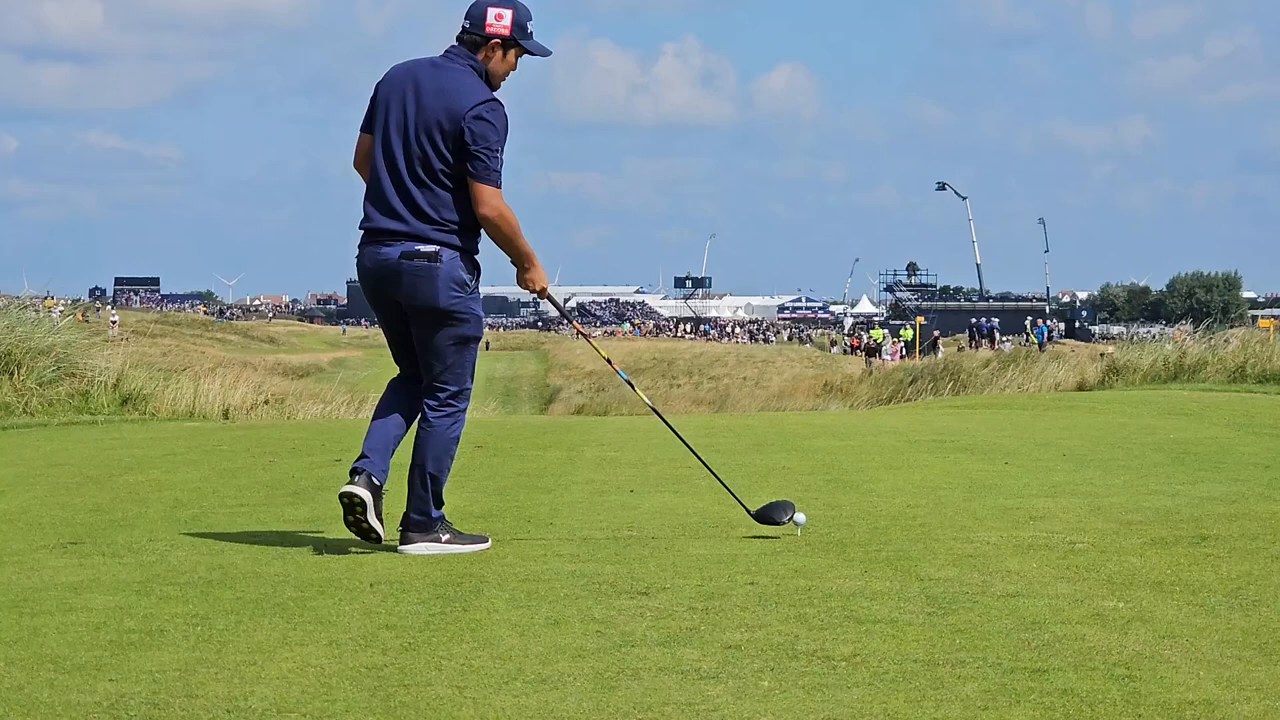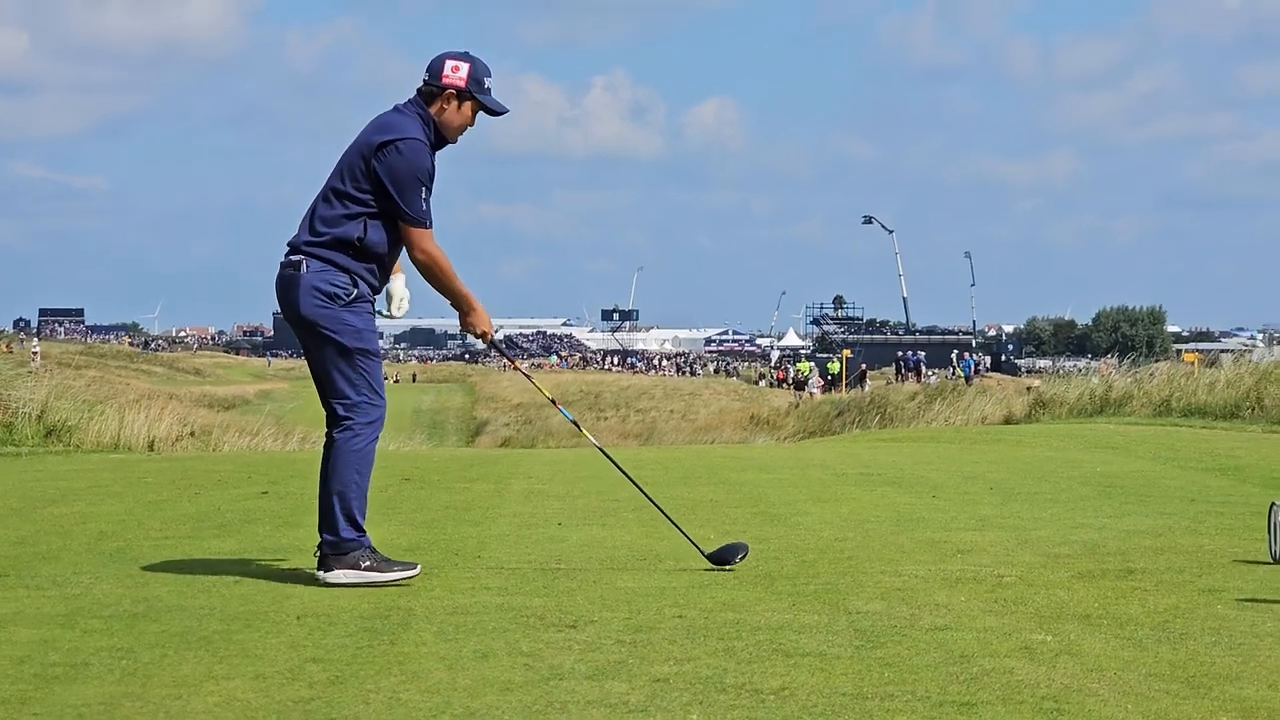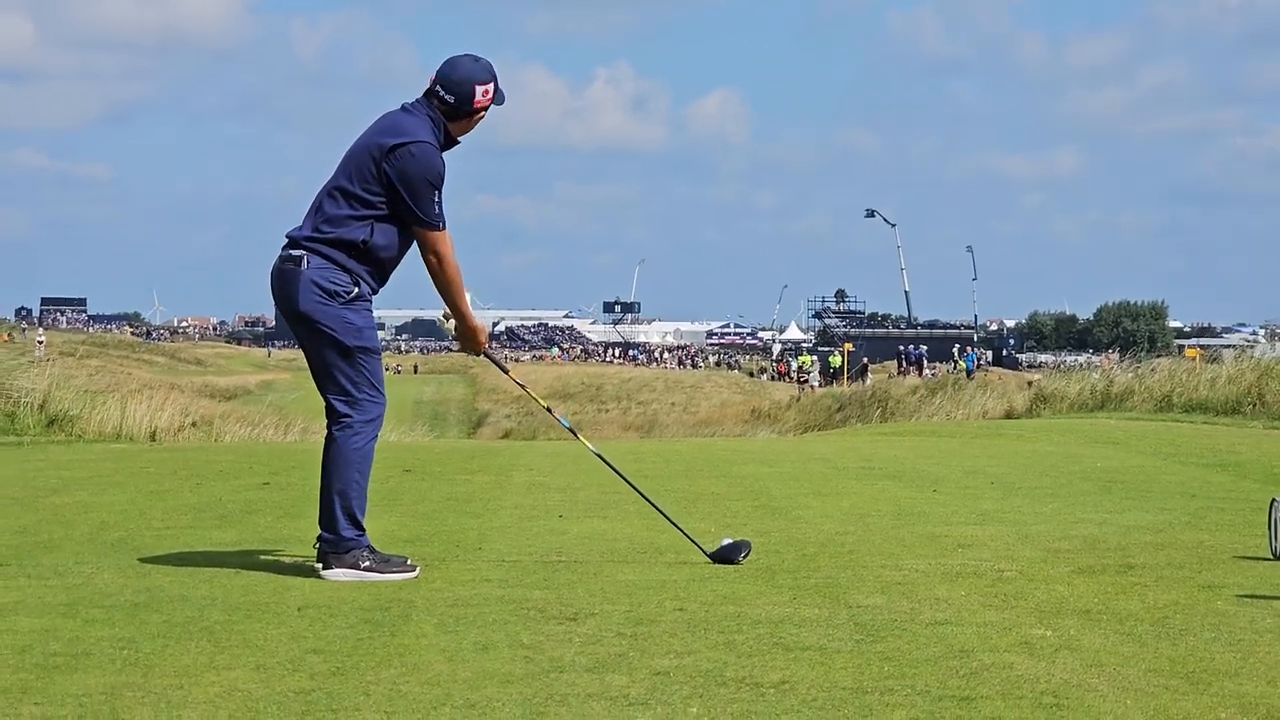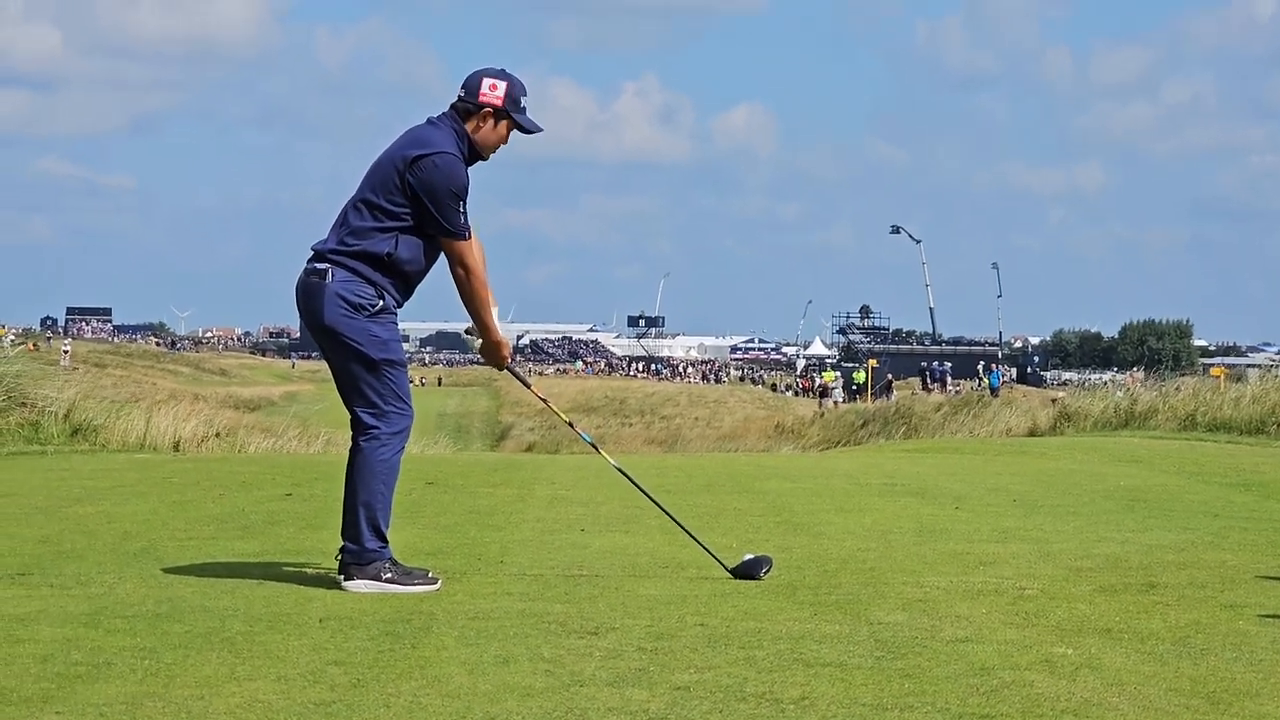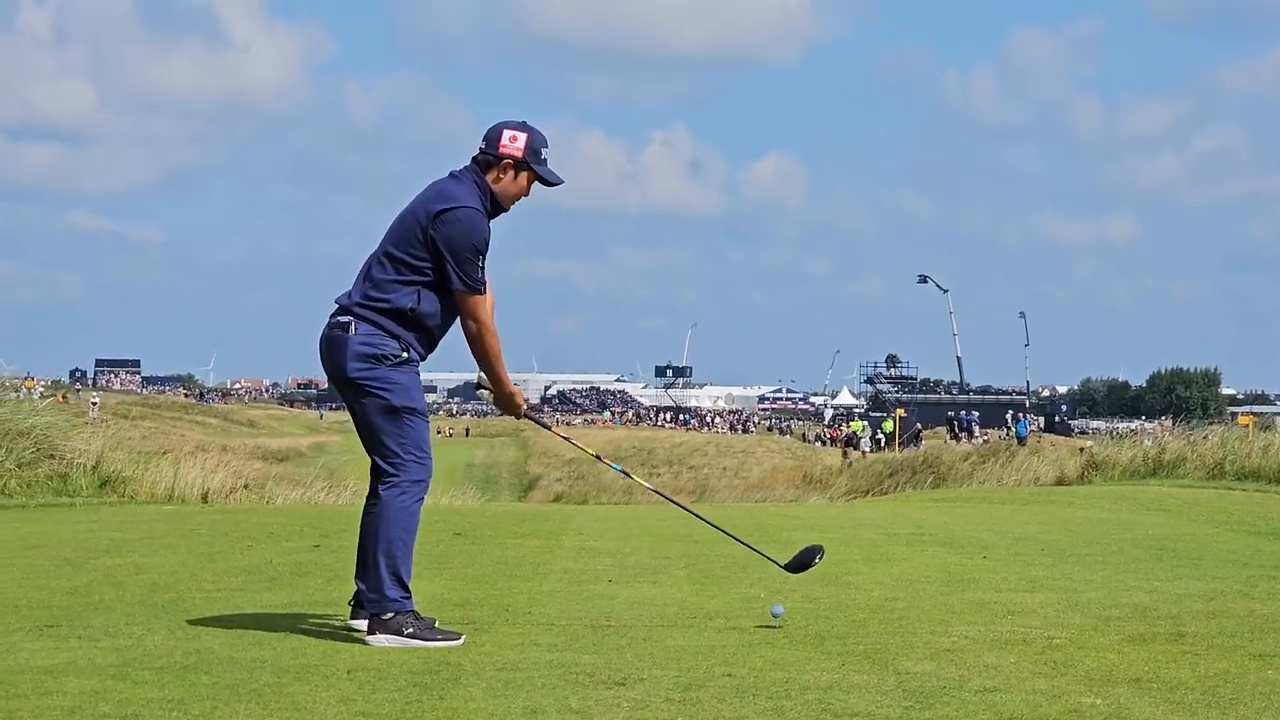
dt=1s
person 1, frame 1
left shoulder: (397, 77)
right shoulder: (482, 107)
left elbow: (364, 160)
right elbow: (488, 207)
right wrist: (528, 263)
left hip: (376, 255)
right hip: (438, 265)
left knee: (413, 378)
right knee: (447, 394)
left ankle: (367, 475)
right ankle: (423, 525)
person 1, frame 2
left shoulder: (397, 129)
right shoulder: (406, 146)
right elbow: (422, 249)
left wrist: (392, 278)
right wrist: (469, 307)
left hip: (314, 282)
right hip: (331, 285)
left knee: (350, 414)
right knee: (362, 411)
left ankle: (337, 548)
right ankle: (346, 550)
person 1, frame 3
left shoulder: (407, 125)
right shoulder: (417, 149)
left elbow: (436, 229)
right elbow: (436, 252)
left wrist: (463, 303)
right wrist: (468, 323)
left hip: (309, 277)
right hip: (330, 282)
left knee: (350, 410)
right knee: (361, 409)
left ankle: (338, 540)
right ankle: (345, 549)
person 1, frame 4
left shoulder: (435, 142)
right shoulder: (439, 160)
left elbow: (468, 239)
right elbow: (463, 263)
left wrist: (491, 320)
right wrist: (491, 337)
left hip: (333, 290)
right hip: (353, 295)
left knee: (378, 421)
right knee: (388, 421)
left ankle: (360, 552)
right ankle: (367, 560)
person 1, frame 5
left shoulder: (456, 196)
right shoulder: (462, 215)
left elbow: (479, 298)
right elbow: (476, 318)
left wrist: (492, 376)
right wrist: (504, 388)
left hip: (356, 343)
right hip: (376, 347)
left knee: (394, 470)
right knee: (408, 472)
left ankle: (370, 599)
right ankle: (390, 614)
